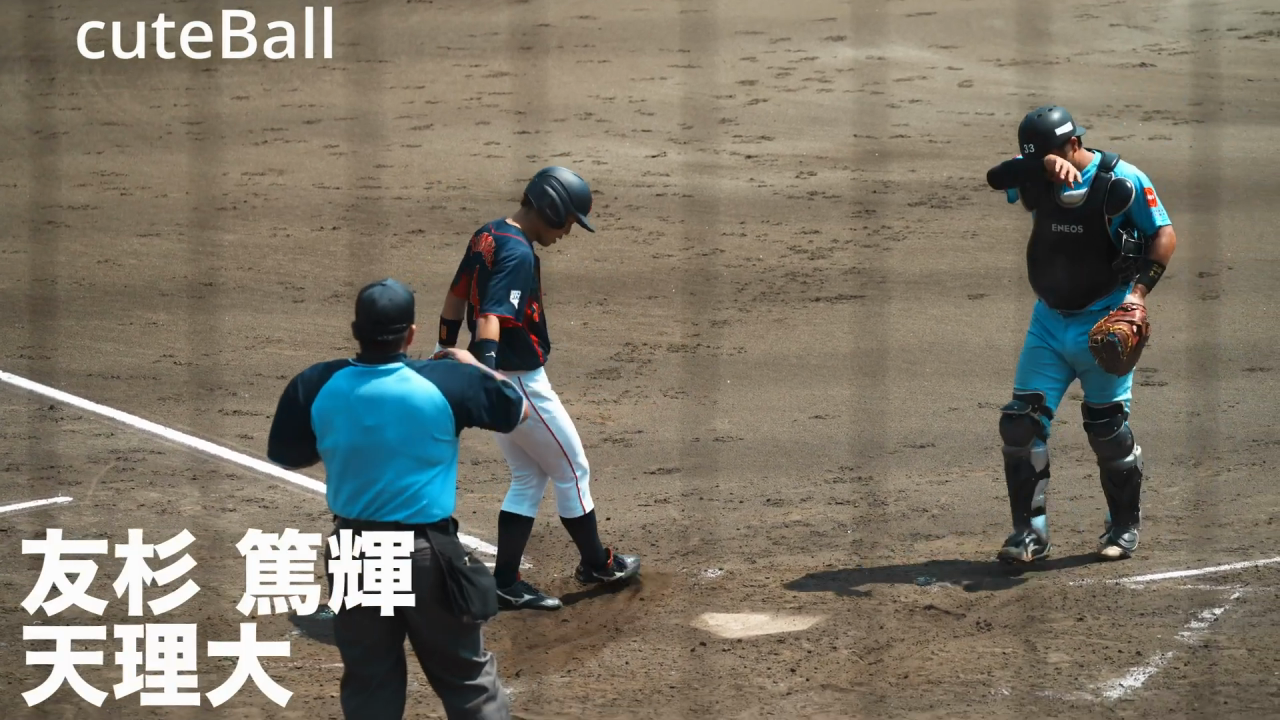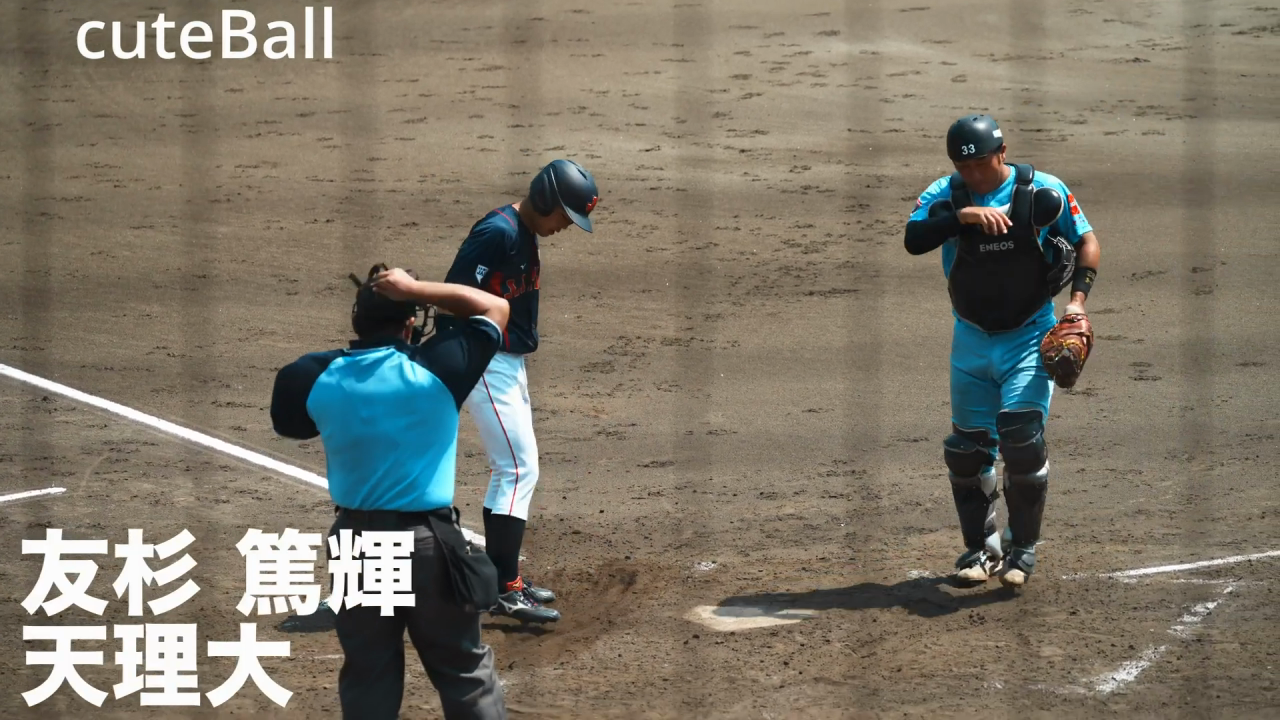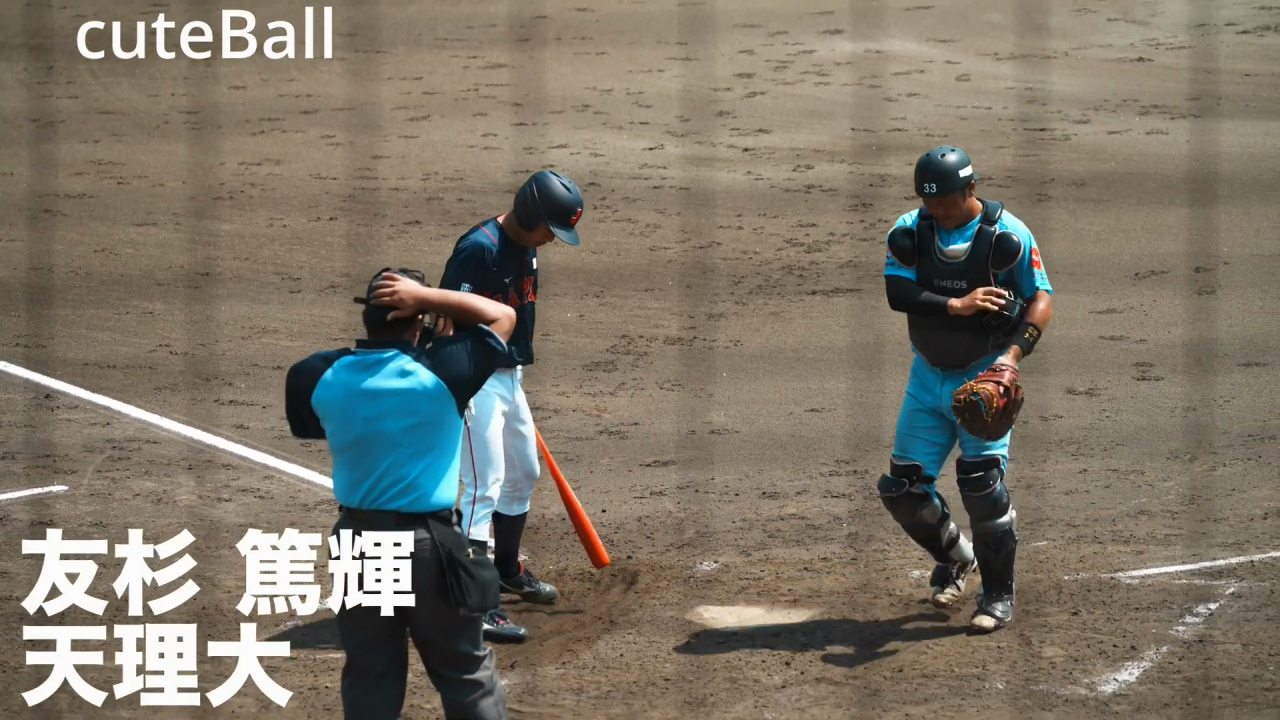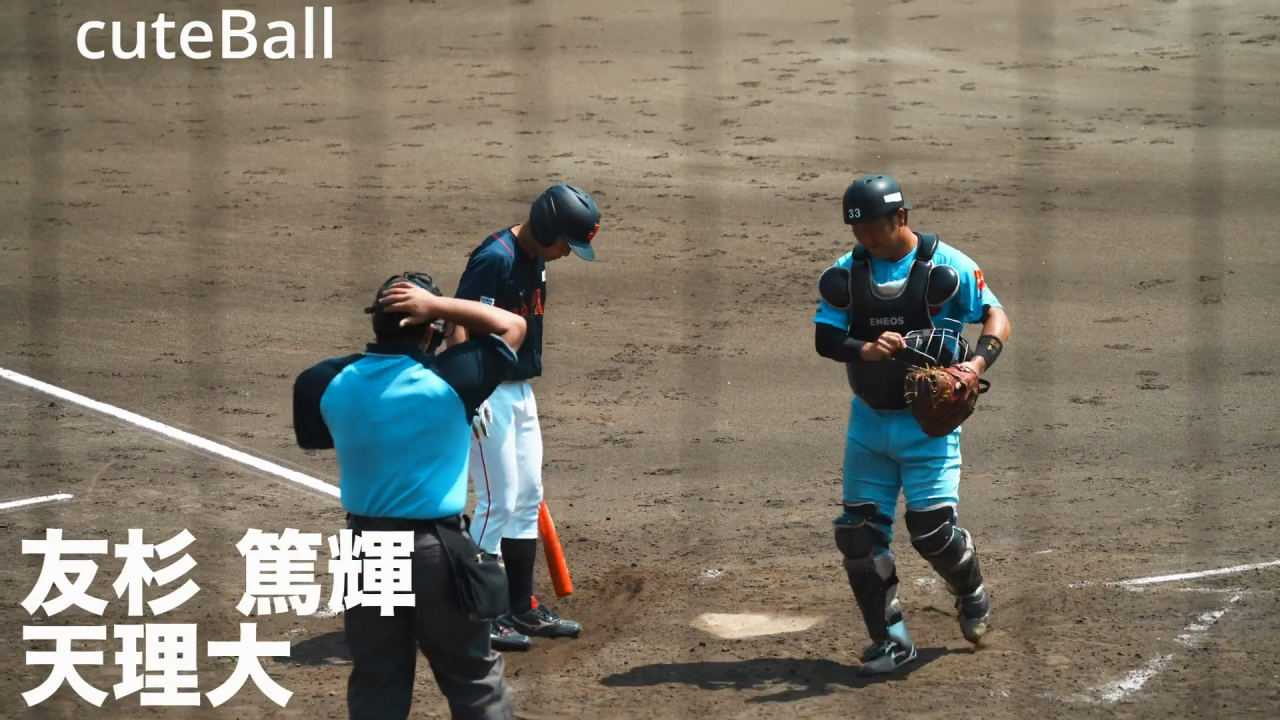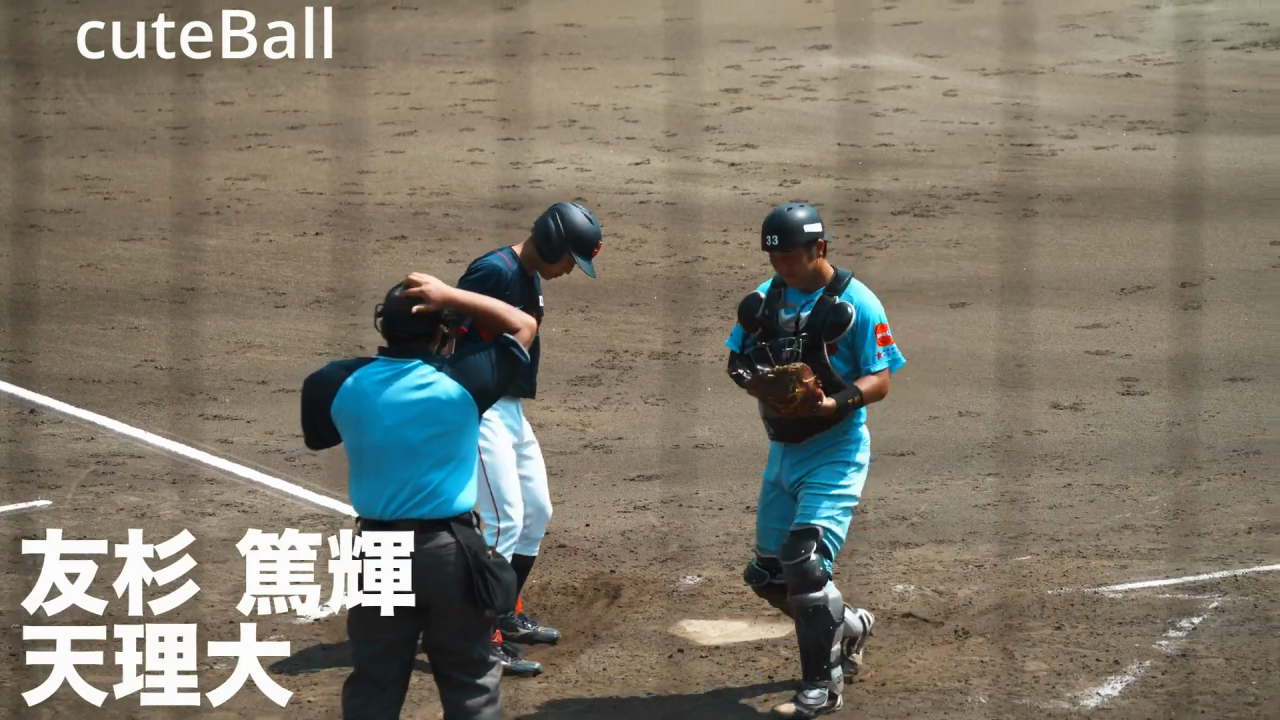
dt=0.4s
person 1, frame 1
left shoulder: (1123, 179)
right shoulder: (1035, 177)
left elbow: (1164, 236)
right elbow: (995, 177)
left wrist: (1139, 291)
right wrist: (1046, 162)
left hip: (1103, 322)
right hip: (1048, 321)
left knee: (1107, 429)
right knee: (1021, 421)
left ankle: (1124, 526)
right ankle: (1030, 531)
person 1, frame 2
left shoulder: (1044, 190)
right shoulder: (946, 196)
left elbow: (1087, 242)
right elbow: (913, 242)
left wrist: (1079, 298)
right wrist: (961, 215)
left hip: (1029, 338)
right hip: (971, 341)
left knee: (1021, 438)
right knee: (968, 450)
left ankle: (1022, 544)
right ankle: (983, 546)
person 1, frame 3
left shoulder: (1008, 233)
right shoulder: (908, 230)
left elbow: (1040, 298)
right elbow: (898, 295)
left wrist: (1013, 354)
right wrist: (956, 304)
left hip: (984, 375)
right hip: (928, 377)
left knee: (982, 484)
right knee: (903, 487)
left ankle: (998, 596)
right ankle: (954, 553)
person 1, frame 4
left shoulder: (946, 265)
right shoulder: (846, 271)
left elbow: (996, 318)
right elbow: (825, 339)
left wrist: (978, 362)
right wrist: (865, 349)
right hip: (869, 420)
left knee: (931, 527)
right knee: (859, 532)
left ankle: (970, 593)
right ankle: (892, 640)
person 1, frame 5
left shoulder: (856, 302)
right shoulder: (764, 298)
left elbow: (880, 380)
right elbow: (737, 357)
left wrist: (834, 403)
right wrist: (748, 375)
left hip: (835, 453)
right hip: (782, 453)
left knee: (806, 566)
right knee: (769, 574)
right ankle: (847, 627)
person 2, frame 1
left shoulder: (489, 236)
right shoulder: (517, 254)
left elbow: (455, 296)
right elbow: (488, 319)
left wrist: (451, 353)
left hip: (494, 377)
right hip: (518, 382)
left knee: (528, 477)
right knee: (571, 471)
left ankle: (506, 583)
right ankle: (599, 564)
person 2, frame 2
left shoulder: (528, 233)
right shoulder: (496, 231)
left hip: (511, 366)
right hip: (488, 367)
left knee: (518, 472)
right knee: (519, 472)
left ankle: (501, 576)
right ankle: (503, 589)
person 2, frame 3
left shoulder: (524, 244)
right shoulder: (480, 246)
right elbow: (446, 313)
left hip: (511, 377)
right hip: (478, 382)
left knee: (523, 473)
right knee: (483, 490)
left ankle: (508, 570)
person 2, frame 4
left shoulder: (535, 258)
right shoulder: (494, 257)
right elbow: (459, 328)
left hip: (521, 390)
right hip: (488, 393)
left knee: (527, 498)
right knee: (498, 503)
left ankle: (522, 609)
person 2, frame 5
left shoulder: (531, 279)
right shoulder: (493, 269)
left hip: (512, 409)
right hip: (480, 410)
left knee: (536, 512)
right knee: (506, 521)
left ankle: (507, 616)
right ankle: (483, 640)
person 3, frame 1
left shoulder: (315, 387)
right shoulder: (448, 383)
left elbow: (288, 458)
right elbow: (517, 411)
right wrist: (471, 365)
right hip: (428, 554)
left knee: (368, 680)
right knee: (466, 676)
person 3, frame 2
left shoulder: (312, 376)
right shoulder: (436, 368)
left elbow: (289, 425)
right elbow: (497, 307)
right wrist: (418, 289)
left hip: (356, 540)
right hip: (428, 541)
left knee: (367, 669)
right knee: (463, 666)
person 3, frame 3
left shoulder: (320, 376)
right shoulder: (441, 372)
right elbow: (503, 316)
right wrist: (425, 296)
left hip: (357, 541)
right hip: (429, 543)
left knee: (369, 671)
right knee: (464, 669)
person 3, frame 4
left shoulder: (330, 382)
right shoulder: (450, 379)
left elbow: (313, 438)
right elbow: (513, 327)
right wrist: (438, 305)
right hip: (437, 549)
left knee: (376, 679)
right knee: (473, 677)
person 3, frame 5
left shoulder: (338, 384)
right shoulder: (463, 381)
left elbow: (318, 438)
right elbow: (523, 327)
right wrist: (449, 295)
right hip: (449, 550)
left knee: (374, 679)
right knee: (469, 678)
